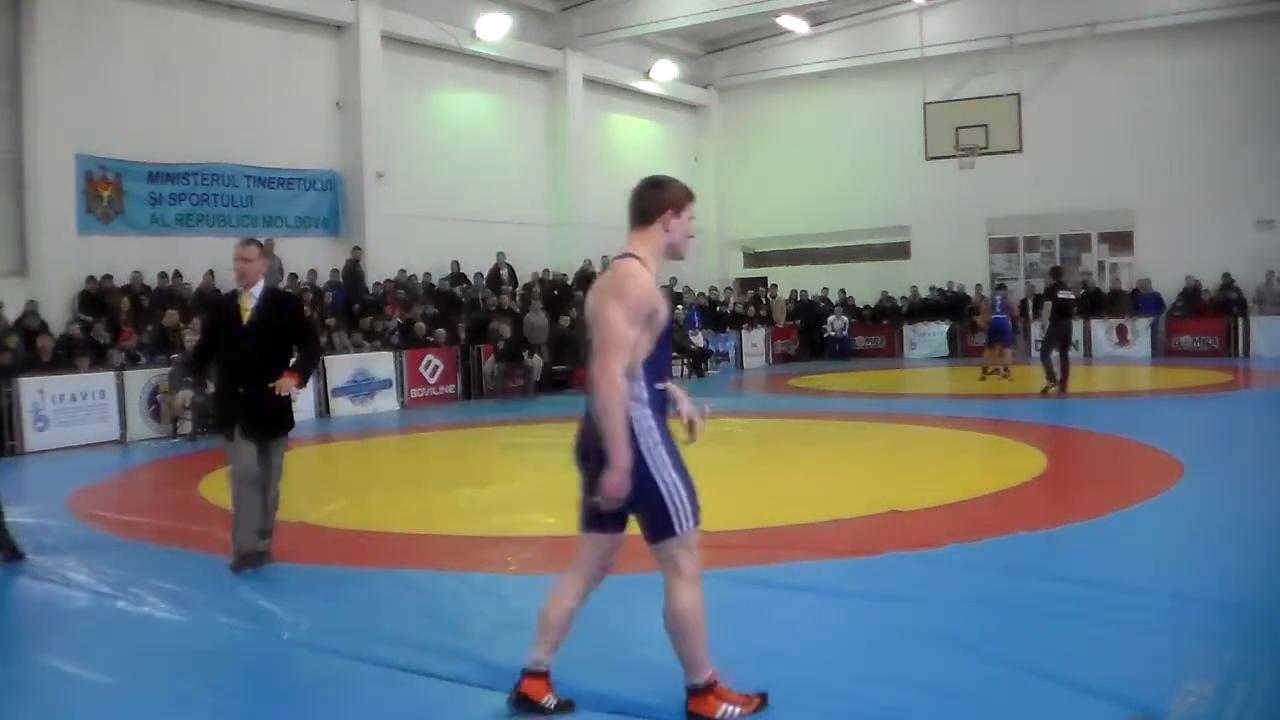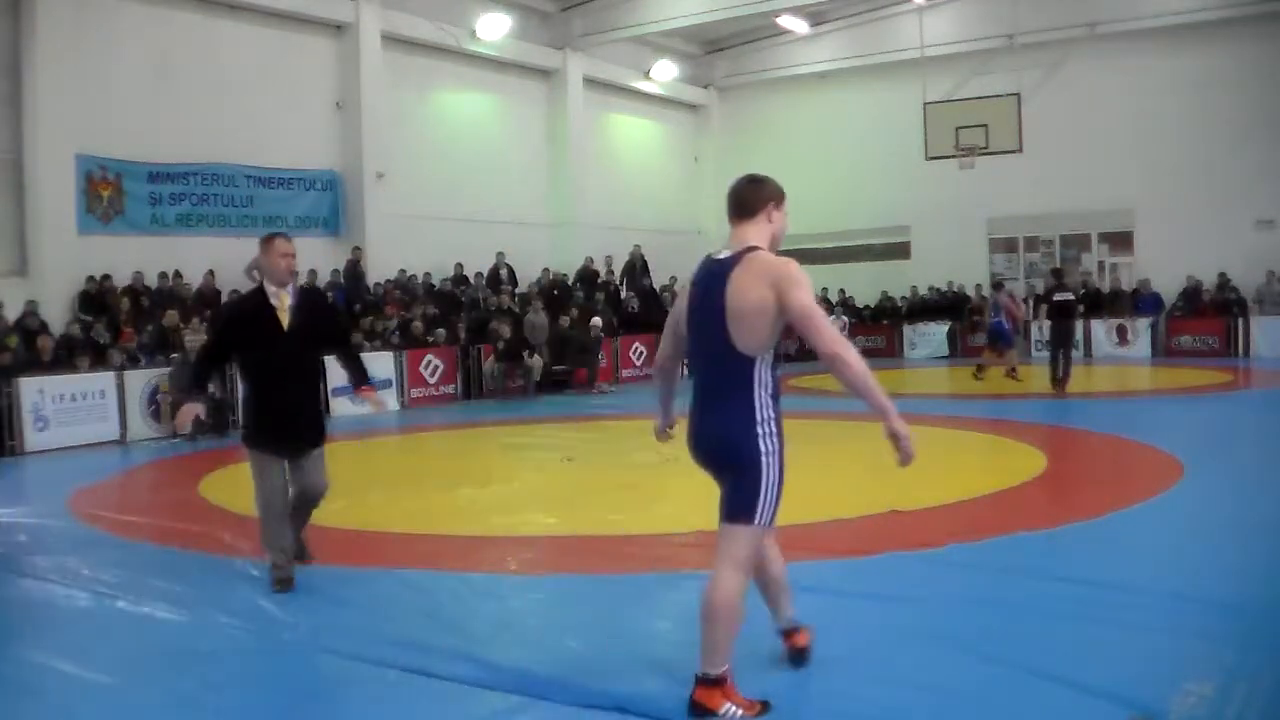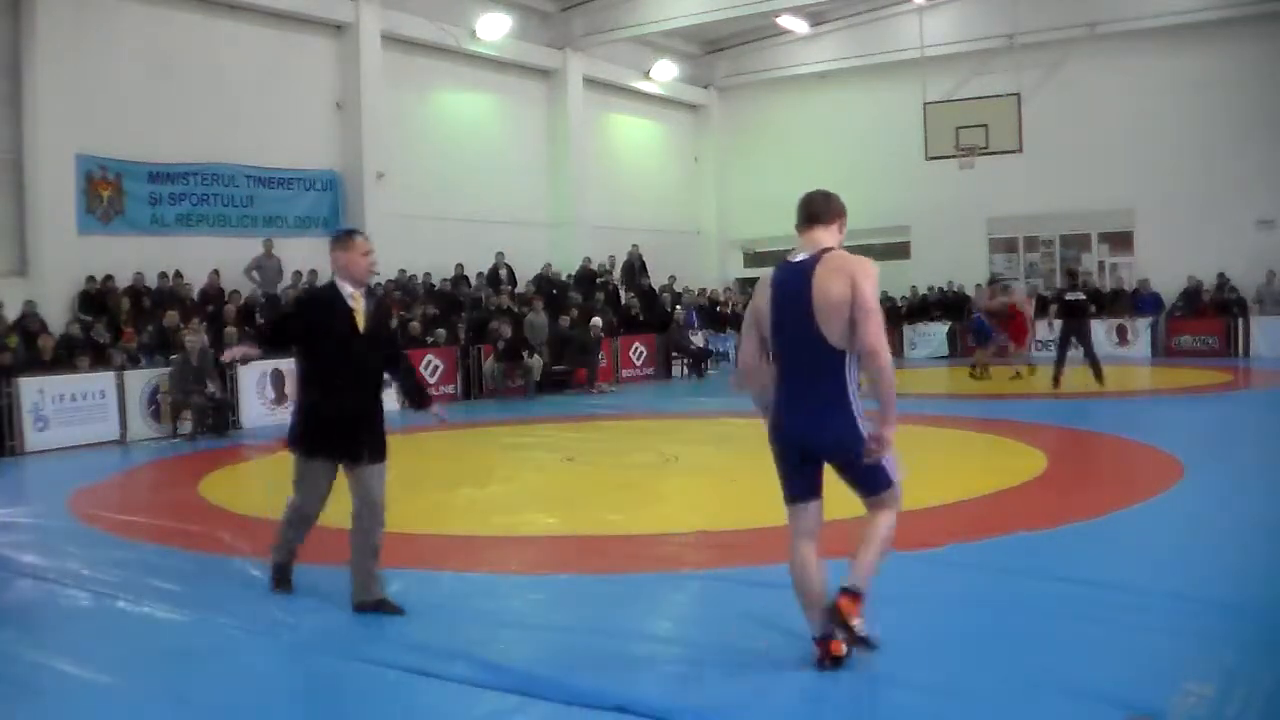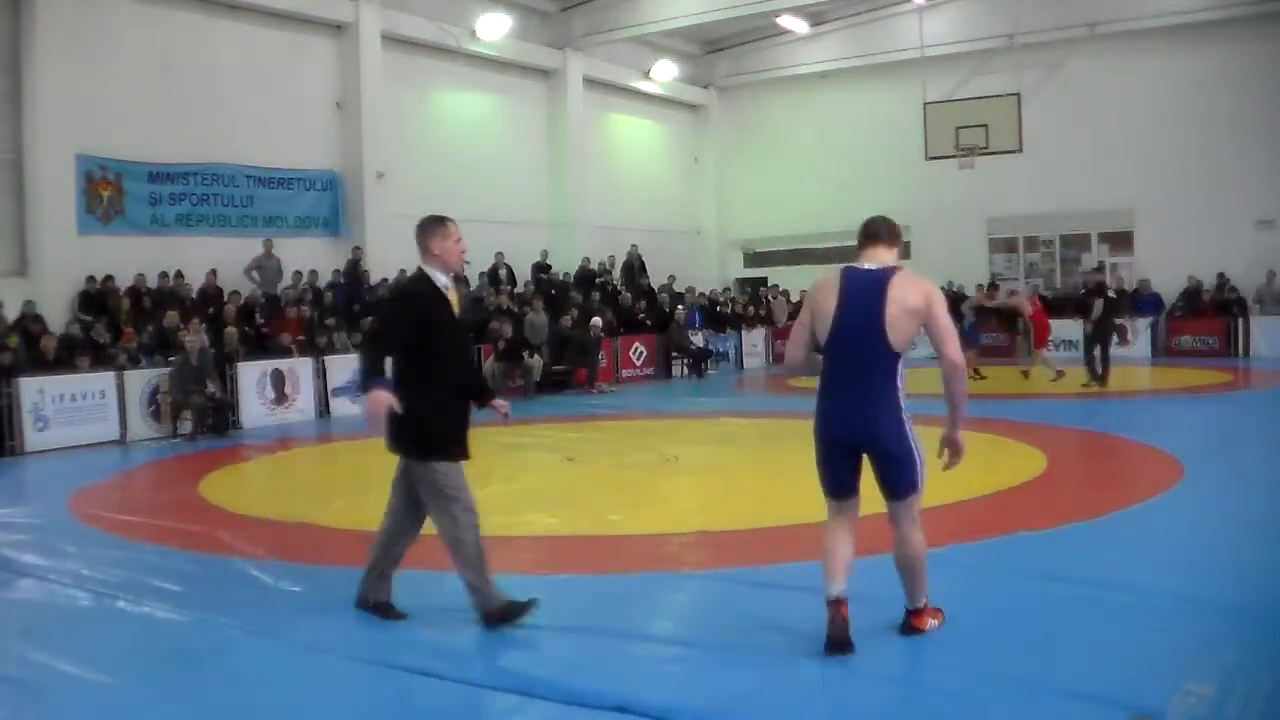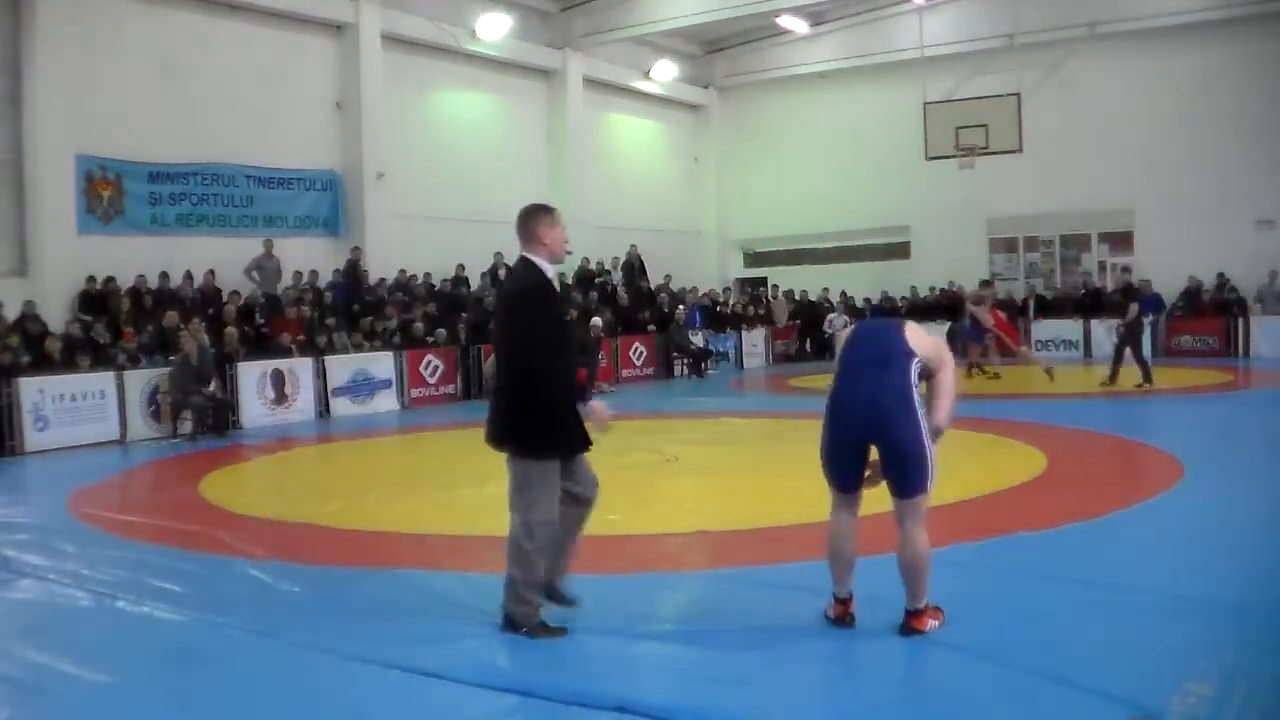
dt=0.4s
person 1, frame 1
left shoulder: (621, 276)
right shoulder: (635, 279)
right elbow: (609, 372)
left wrist: (674, 397)
right wrist: (618, 461)
left hip: (603, 442)
right hip: (634, 446)
left knee: (587, 566)
right knee: (684, 569)
person 1, frame 2
left shoulder: (700, 275)
right shoulder: (778, 271)
left elbow: (665, 356)
right elbow: (835, 350)
left wrist: (665, 411)
right wrist: (891, 416)
left hip: (706, 427)
right hip: (750, 430)
left knee: (760, 532)
right knee: (735, 557)
left ankle: (790, 630)
person 1, frame 3
left shoulder: (769, 282)
right shoulder: (855, 268)
left elbow: (750, 366)
right elbow: (873, 347)
right wrist: (888, 420)
left hip: (787, 422)
right hip: (838, 418)
left knee: (804, 533)
right knee: (885, 505)
left ankle: (826, 637)
right ankle: (848, 601)
person 1, frame 4
left shoulder: (823, 287)
right shoulder: (919, 289)
left elbow: (794, 358)
right elbow: (954, 362)
right wrist: (955, 426)
left hip: (832, 416)
right hip: (885, 417)
left knee: (840, 517)
right knee: (905, 519)
left ankle: (837, 606)
right ankle: (918, 612)
person 1, frame 5
left shoulder: (850, 334)
right shoulder: (934, 345)
right elbow: (938, 422)
right wrist: (890, 462)
left hip: (844, 406)
right hip: (896, 406)
left knee: (843, 507)
right knee: (912, 519)
left ankle: (841, 604)
right ankle: (918, 612)
person 2, frame 1
left shoulder: (285, 304)
right shoulder: (222, 307)
left elbow: (311, 346)
right elbow: (205, 349)
left wrist: (294, 375)
right wrist: (190, 383)
left hip: (271, 407)
right hip: (234, 408)
left knee: (267, 481)
right knee: (244, 474)
left ankle: (261, 541)
right ankle: (245, 548)
person 2, frame 2
left shoulder: (315, 302)
right shoulder: (242, 310)
left elbow: (342, 346)
right elbow: (212, 354)
left wrist: (362, 384)
right wrist: (197, 397)
left hip: (307, 417)
right hip: (265, 420)
left knee: (313, 487)
right knee: (272, 499)
left ankle: (292, 534)
right ankle: (281, 567)
person 2, frame 3
left shoulder: (377, 307)
right shoulder: (313, 305)
left elbow: (393, 358)
right elbow: (275, 336)
left wrist: (421, 399)
right wrist: (251, 348)
left hip: (366, 427)
right hip: (321, 426)
left knee: (372, 508)
right knee: (307, 503)
left ankle: (368, 593)
right ankle: (283, 560)
person 2, frame 4
left shoulder: (449, 295)
right shoulder: (410, 296)
right elbow: (377, 343)
left wrist: (486, 397)
right wrist: (377, 386)
left hip: (444, 425)
right hip: (423, 426)
left knee: (407, 512)
right knee: (458, 510)
left ankle: (374, 591)
right ankle: (489, 603)
person 2, frame 5
left shoulder: (530, 282)
right shoulder: (529, 286)
right elbow: (540, 355)
right wrist: (583, 400)
left hip: (543, 417)
right hip: (529, 420)
left knee: (581, 490)
right knee: (536, 516)
left ankle: (544, 576)
right ankle: (521, 612)
